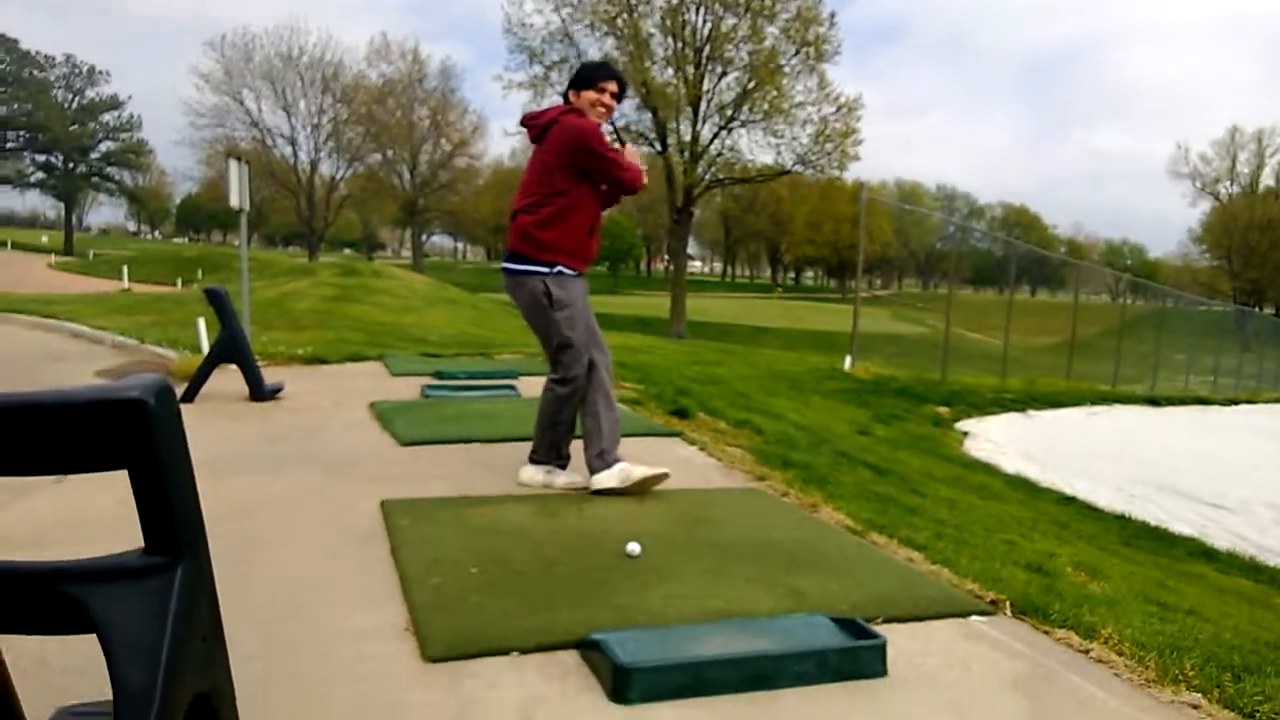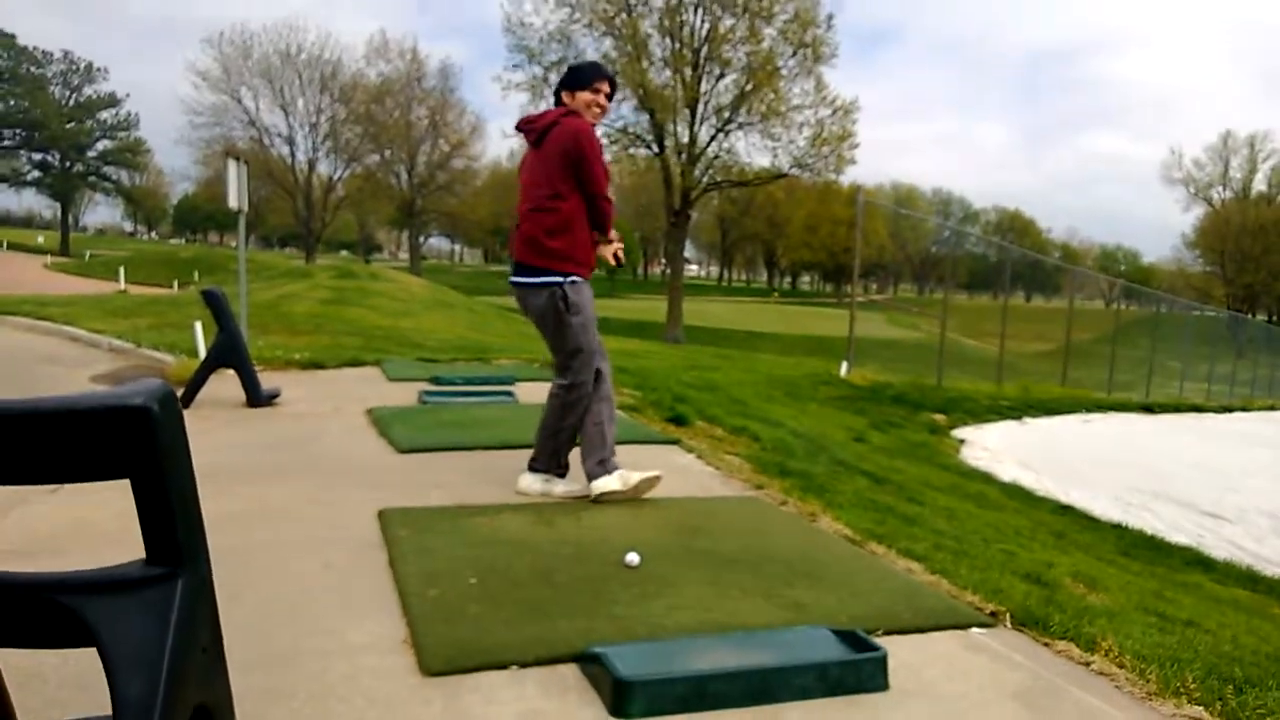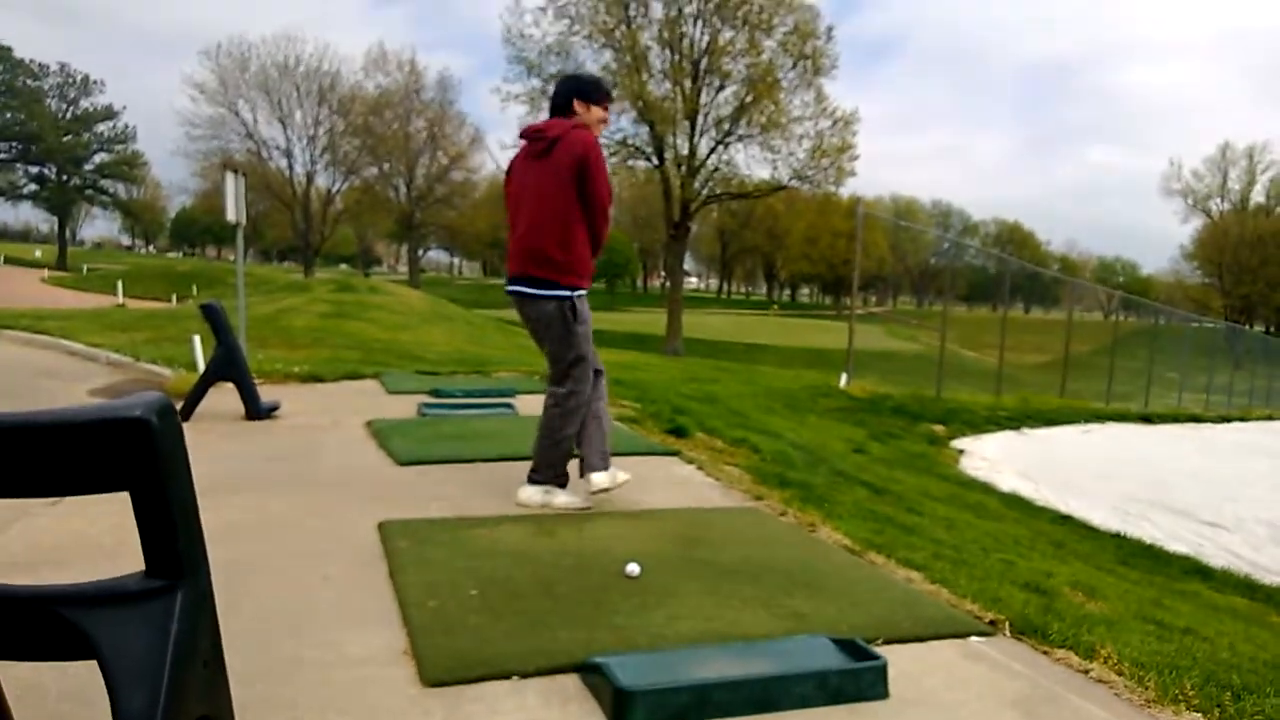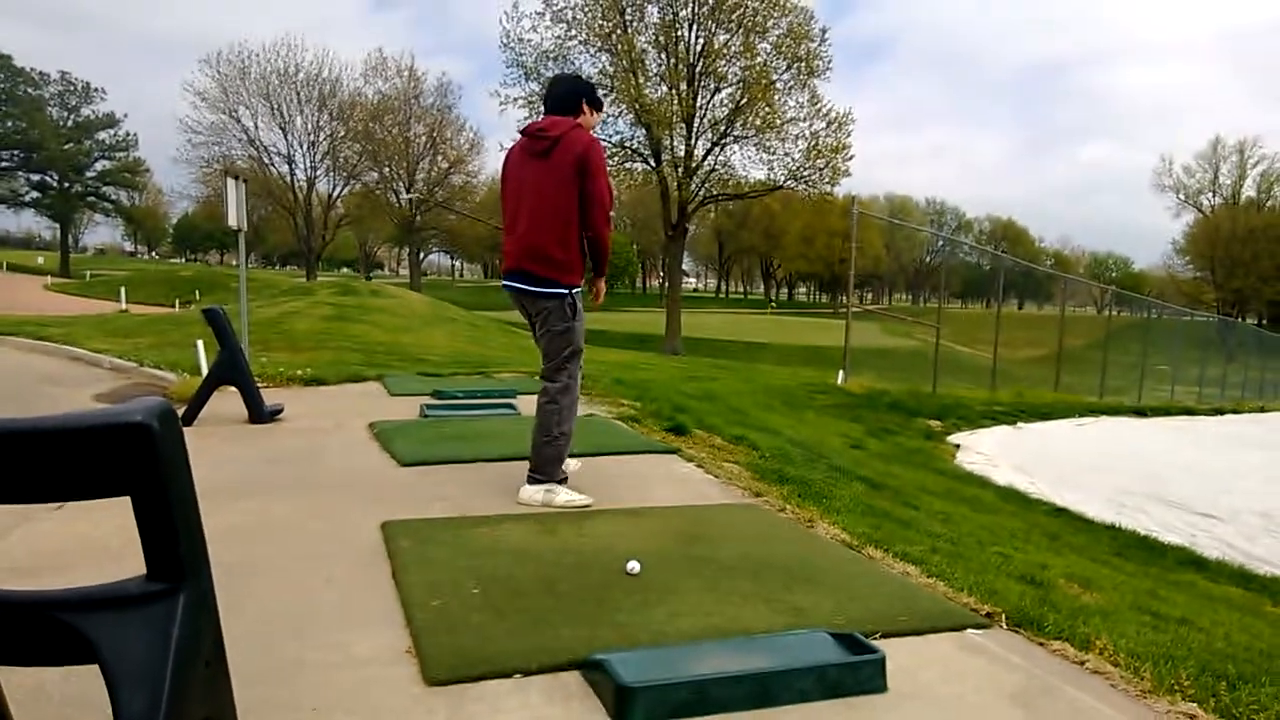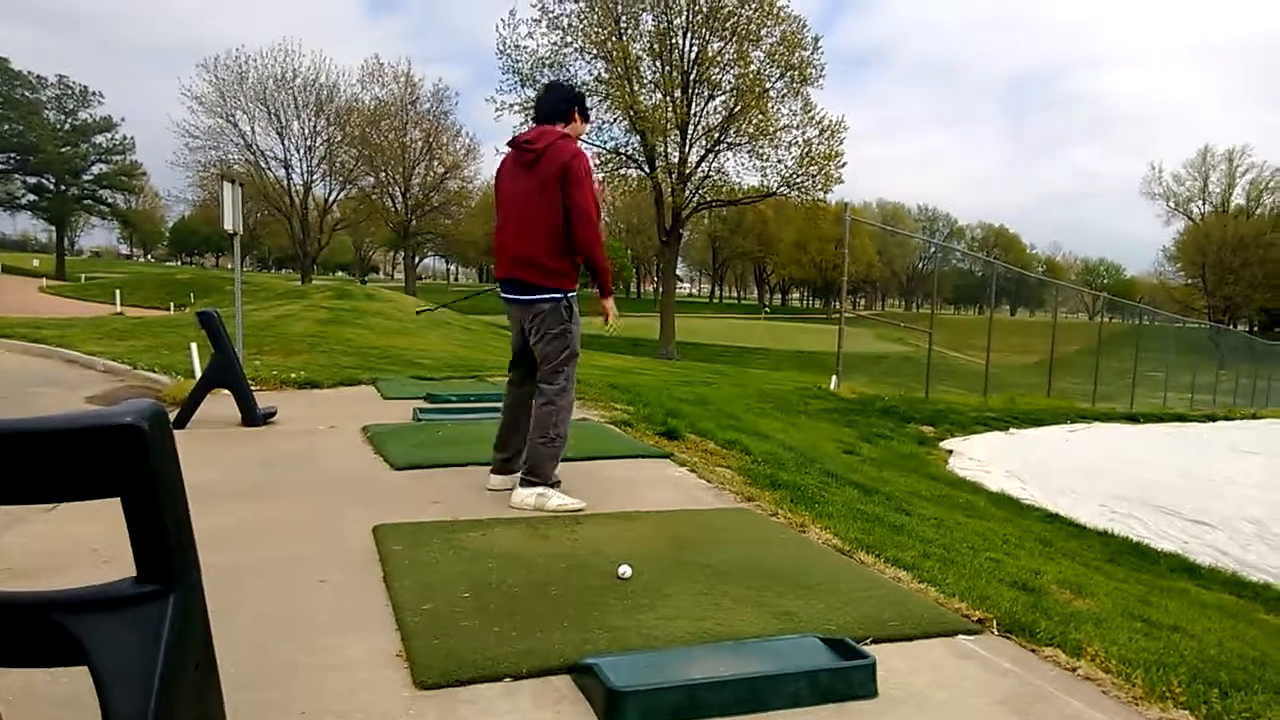
dt=0.2s
person 1, frame 1
left shoulder: (559, 135)
right shoulder: (579, 131)
left elbow: (585, 198)
right elbow: (629, 180)
left wrist: (614, 190)
right wrist: (632, 167)
left hip: (556, 268)
right hip: (542, 269)
left knee: (595, 362)
right knee: (571, 367)
left ankle: (606, 464)
right ankle: (543, 464)
person 1, frame 2
left shoulder: (539, 141)
right shoulder: (577, 134)
right elbow: (599, 201)
left wrist: (594, 243)
right wrist: (604, 234)
left hip: (537, 272)
right hip: (554, 276)
left knee: (595, 369)
right knee: (578, 373)
left ankle: (604, 470)
right ankle: (543, 472)
person 1, frame 3
left shoulder: (524, 154)
right shoulder: (585, 144)
right elbow: (598, 214)
right wrist: (584, 258)
left hip: (525, 280)
right hip: (558, 284)
left knee: (589, 372)
right knee: (571, 381)
left ankle: (596, 468)
right ankle: (543, 483)
person 1, frame 4
left shoulder: (518, 150)
right shoulder: (585, 146)
right elbow: (597, 219)
right wrist: (599, 273)
left hip: (517, 276)
right hip: (556, 280)
left knee: (560, 370)
right knee: (561, 378)
left ankle: (547, 456)
right ankle: (542, 482)
person 1, frame 5
left shoulder: (511, 159)
right shoulder: (570, 156)
right elbow: (586, 229)
right wrist: (606, 289)
left hip: (511, 285)
right hip: (549, 289)
left knee: (524, 374)
right knee: (555, 383)
left ankle: (505, 465)
right ankle: (534, 485)
